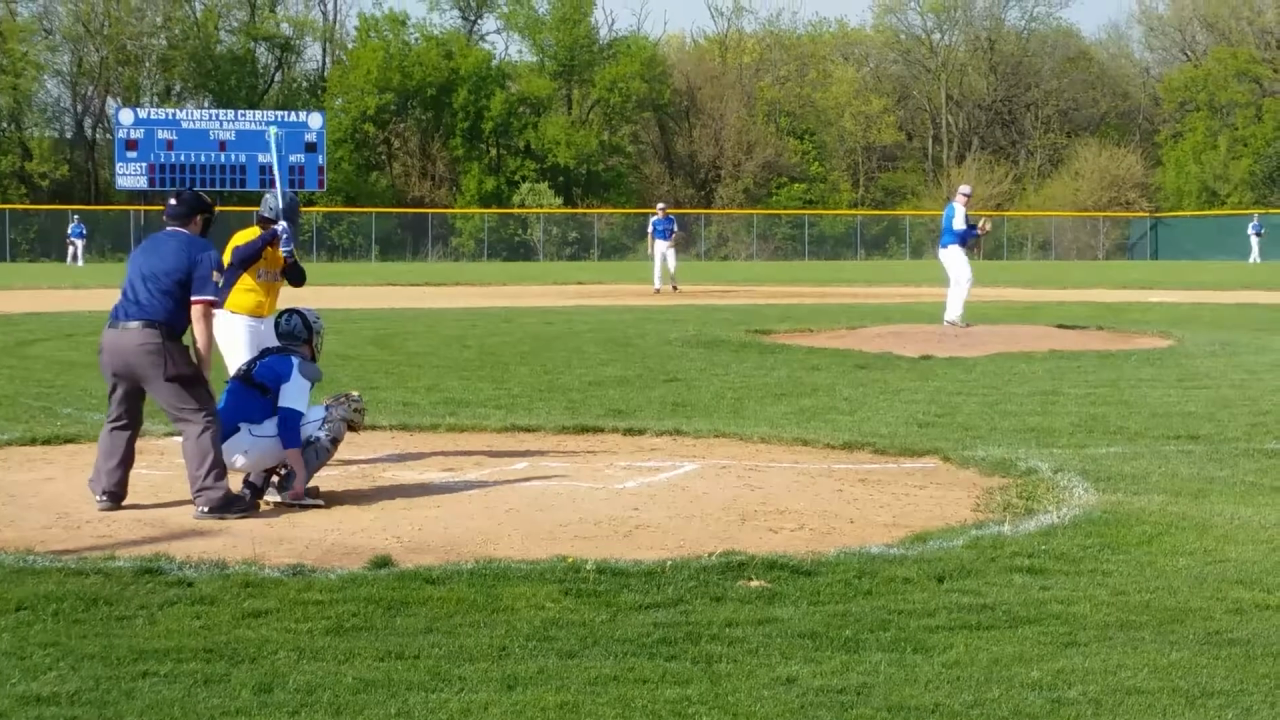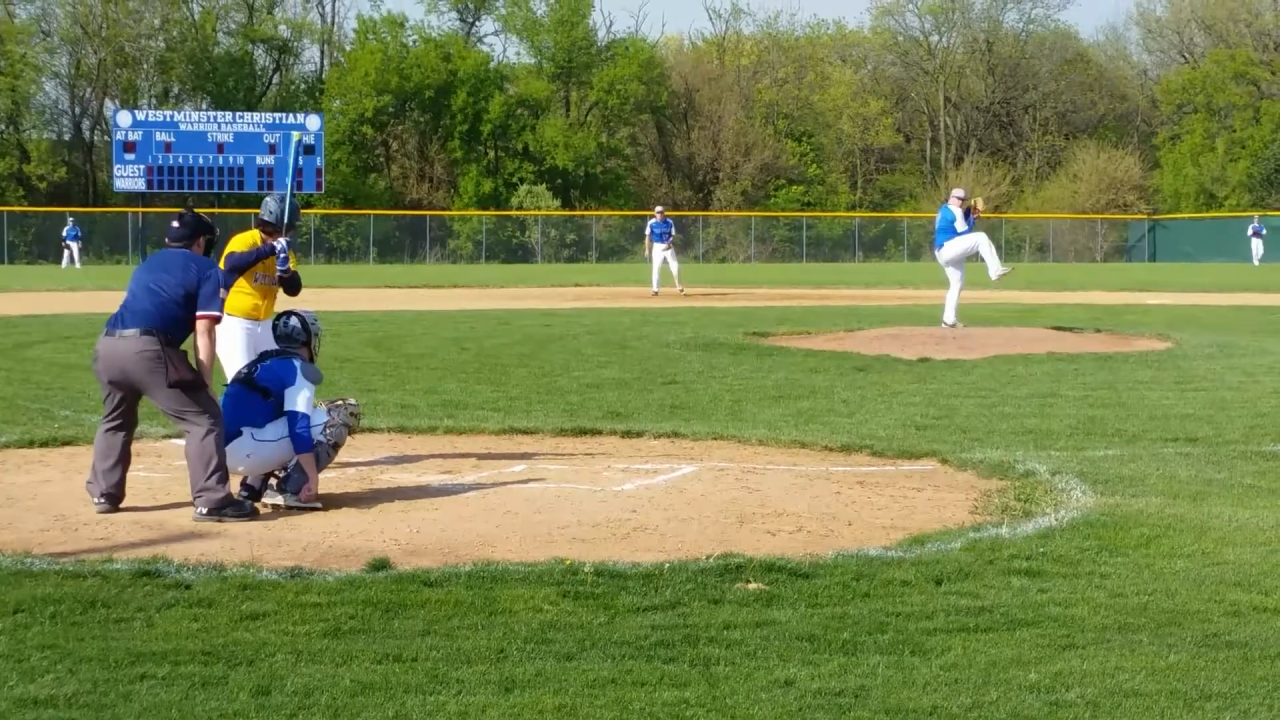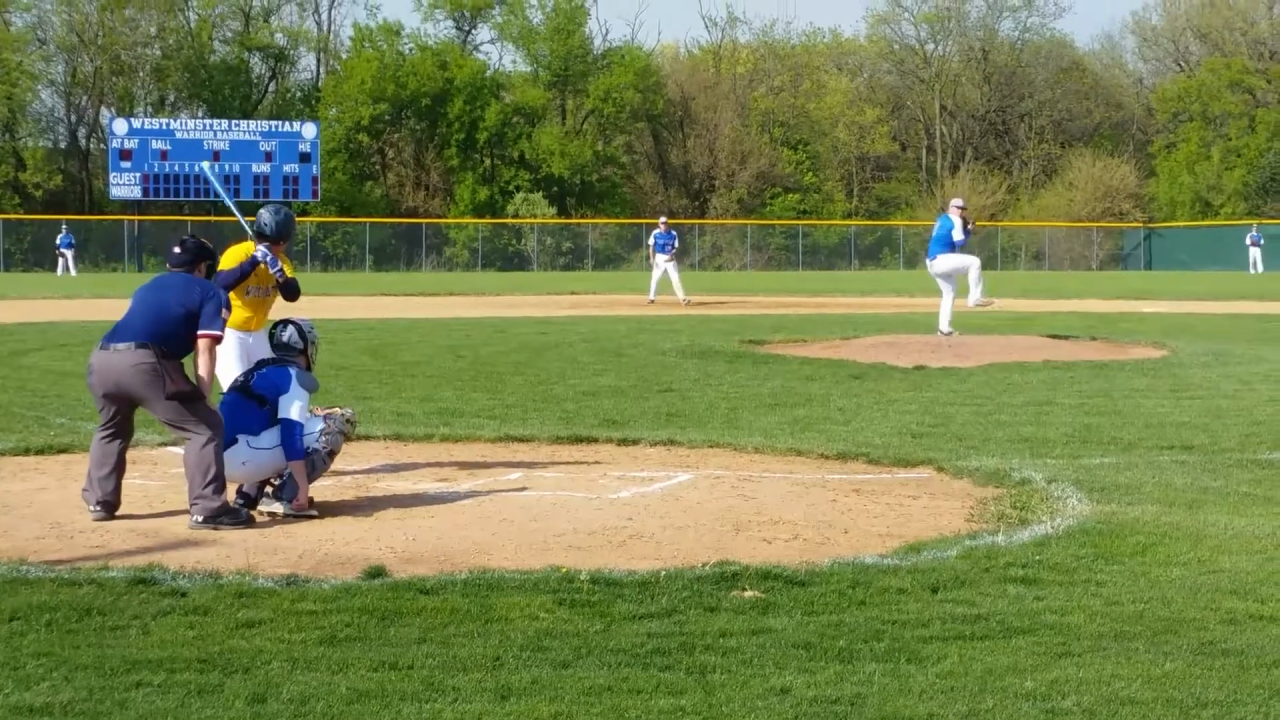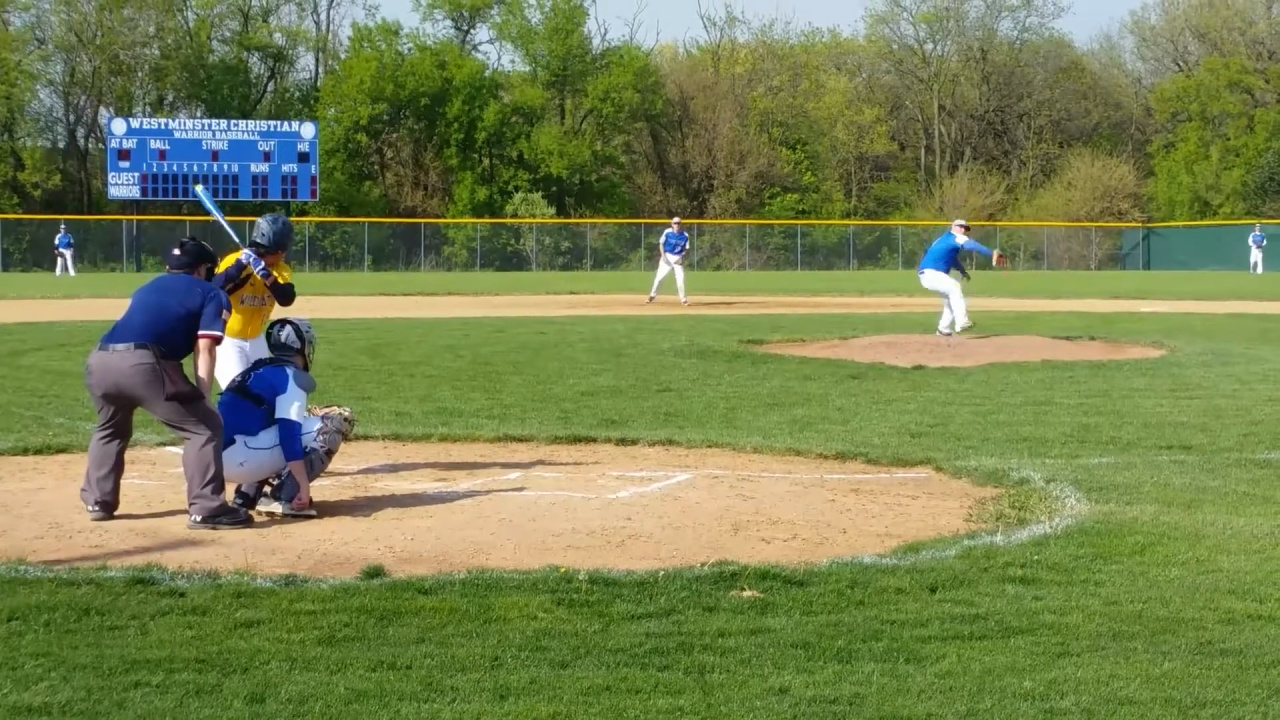
dt=0.3s
person 1, frame 1
left shoulder: (144, 246)
right shoulder: (203, 252)
right elbow: (199, 318)
right wrist: (203, 371)
left hip: (112, 337)
right hip: (150, 341)
left knee: (121, 418)
right knee: (199, 416)
left ankle: (106, 491)
right ankle: (212, 499)
person 1, frame 2
left shoulder: (149, 263)
right shoulder: (207, 269)
right elbow: (203, 333)
right wrist: (205, 384)
left hip: (107, 346)
right hip: (148, 349)
left knee: (116, 421)
right knee: (203, 418)
left ankle: (104, 494)
right ankle: (211, 502)
person 1, frame 3
left shoulder: (149, 286)
right shoulder: (210, 292)
right elbow: (204, 351)
right wrist: (201, 399)
left hip: (101, 360)
right hip: (142, 362)
left knee: (112, 430)
right knee: (205, 427)
left ankle: (100, 502)
right ankle: (207, 510)
person 1, frame 4
left shoulder: (148, 287)
right shoulder: (211, 294)
right elbow: (204, 351)
right wrist: (201, 400)
left hip: (99, 361)
right hip: (141, 363)
left knee: (110, 430)
right knee: (205, 426)
left ankle: (98, 502)
right ankle: (206, 509)
person 2, frame 1
left shoulder: (264, 360)
right shoulder: (296, 366)
right elbow: (289, 423)
right wrist: (301, 474)
left hip: (222, 448)
right hip: (243, 446)
right knee: (332, 418)
left ankle: (256, 484)
right ankle: (286, 489)
person 2, frame 2
left shoulder: (262, 363)
right shoulder: (298, 369)
right elbow: (299, 427)
right wrist: (313, 478)
left hip: (223, 450)
right hip: (244, 451)
right knee: (333, 421)
left ankle: (253, 486)
right ankle: (287, 491)
person 2, frame 3
left shoulder: (258, 371)
right shoulder: (293, 377)
right elbow: (291, 434)
right wrist: (303, 486)
right hip: (241, 457)
right knee: (330, 428)
left ankle: (249, 493)
right ankle: (282, 498)
person 2, frame 4
left shoulder: (258, 371)
right shoulder: (291, 377)
right elbow: (289, 434)
left wrist: (311, 417)
right wrist: (304, 486)
left hip: (219, 458)
right hip: (239, 458)
right knee: (328, 429)
left ankle: (248, 493)
right ankle: (281, 498)
person 3, frame 1
left shoulder: (283, 244)
right shoulder: (245, 237)
left elbow: (298, 281)
right elbow: (239, 257)
left wrist: (289, 256)
right wrist: (272, 235)
left hip: (264, 321)
right hip: (234, 320)
person 3, frame 2
left shoulder: (283, 250)
right shoulder: (244, 240)
left elbow: (294, 289)
right elbow: (231, 264)
left wrist: (286, 272)
right wrist: (269, 249)
left hip: (262, 324)
right hip: (232, 323)
person 3, frame 3
left shoulder: (280, 260)
right shoulder: (237, 253)
left elbow: (292, 295)
right elbow: (220, 283)
left wrist: (280, 275)
right wrist: (253, 261)
left hip: (256, 334)
right hip: (226, 333)
person 3, frame 4
left shoulder: (280, 269)
right shoulder: (234, 261)
left elbow: (287, 299)
left wrist: (268, 277)
right wrist: (240, 265)
left hip: (255, 340)
right hip: (225, 340)
